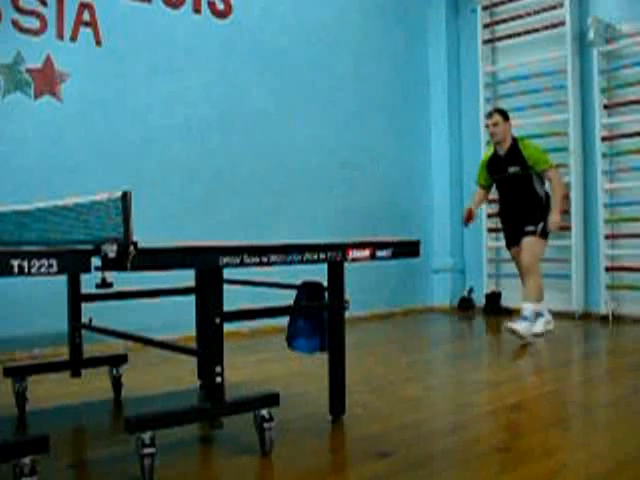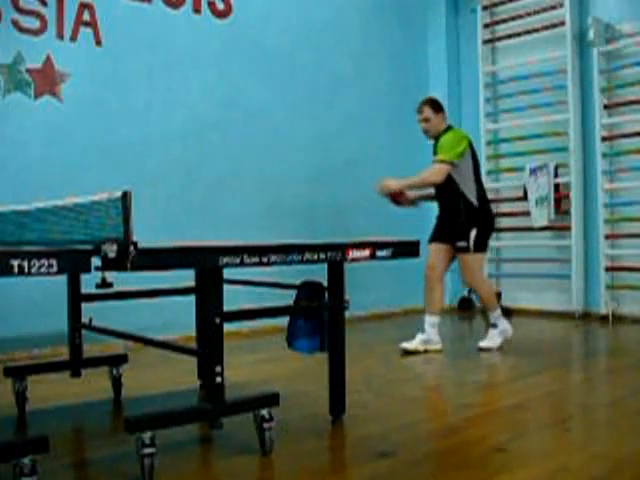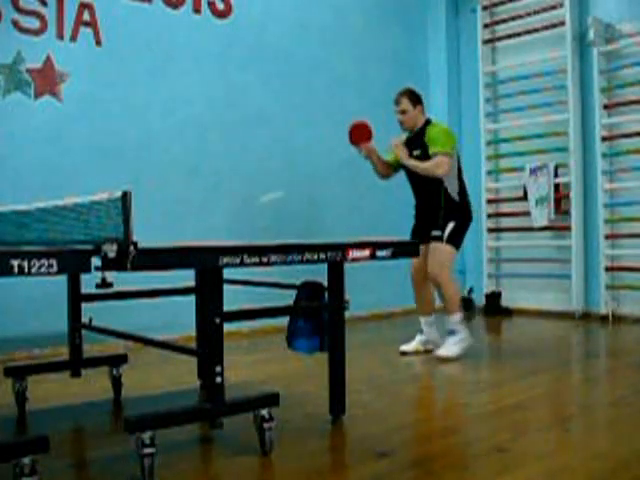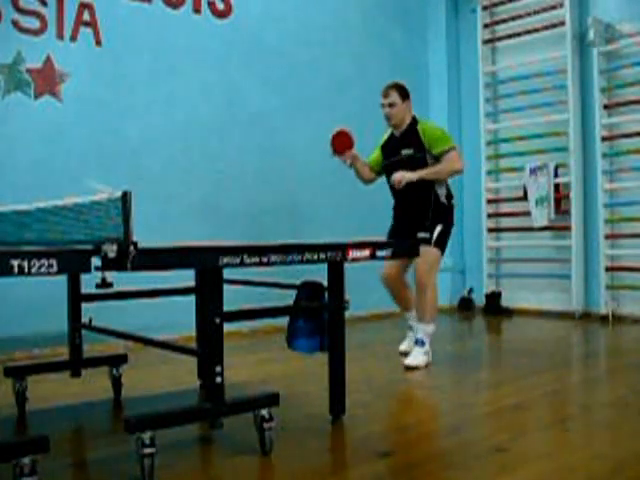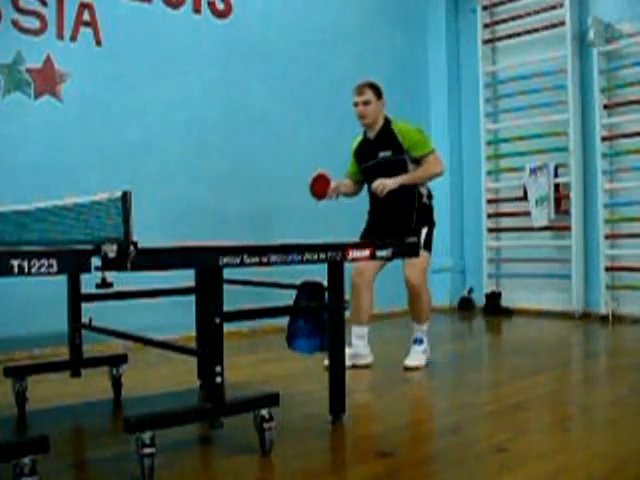
dt=1s
person 1, frame 1
left shoulder: (528, 150)
right shoulder: (489, 160)
left elbow: (556, 179)
right elbow: (483, 189)
left wrist: (555, 211)
right wrist: (473, 207)
left hip: (536, 215)
right hip: (511, 220)
left knee: (529, 265)
right knee: (526, 271)
left ankle: (526, 319)
right ankle: (543, 315)
person 1, frame 2
left shoulder: (453, 138)
right shoulder: (442, 143)
left elbow: (436, 176)
left wrist: (400, 184)
right wrist: (416, 197)
left hip: (472, 218)
right hip: (449, 218)
left knee: (473, 277)
right knee: (433, 272)
left ankle: (499, 325)
right ankle: (430, 335)
person 1, frame 3
left shoulder: (438, 132)
right shoulder: (409, 140)
left elbow: (439, 169)
right elbow: (386, 172)
left wrist: (406, 159)
right wrist: (372, 155)
left hip: (450, 212)
right hip: (426, 214)
left knee: (437, 271)
right knee: (418, 273)
left ankle: (458, 332)
right ankle: (428, 335)
person 1, frame 4
left shoulder: (429, 132)
right shoulder: (387, 141)
left elbow: (456, 164)
right elbow: (369, 175)
left wrist: (414, 174)
right wrist: (354, 161)
left hip: (434, 215)
right hip: (404, 217)
left knee: (424, 275)
right knee: (390, 275)
left ankle: (422, 345)
right ankle: (417, 326)
person 1, frame 5
left shoulder: (405, 132)
right shoulder: (359, 146)
left elbow: (436, 166)
right elbow: (355, 184)
left wrist: (396, 180)
right wrist: (337, 187)
left hip: (414, 217)
right hip: (380, 220)
left knee: (414, 279)
right knee: (360, 275)
left ankle: (420, 343)
right ankle: (359, 348)
